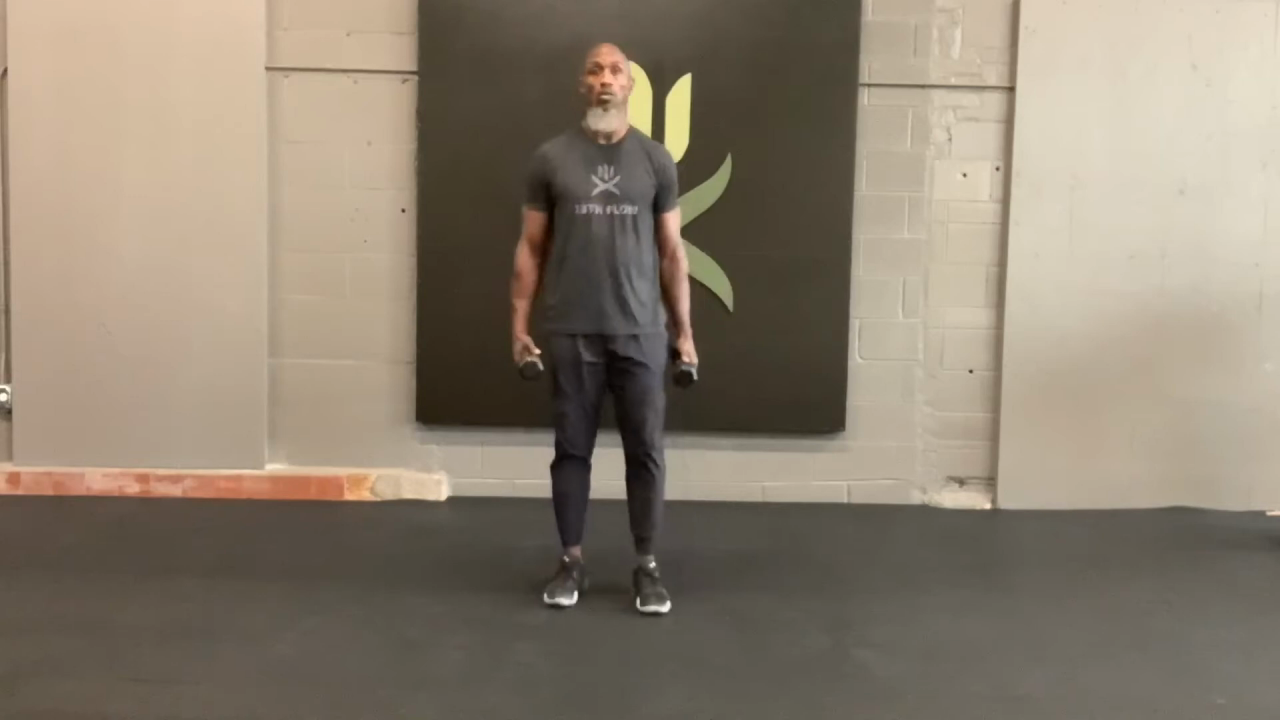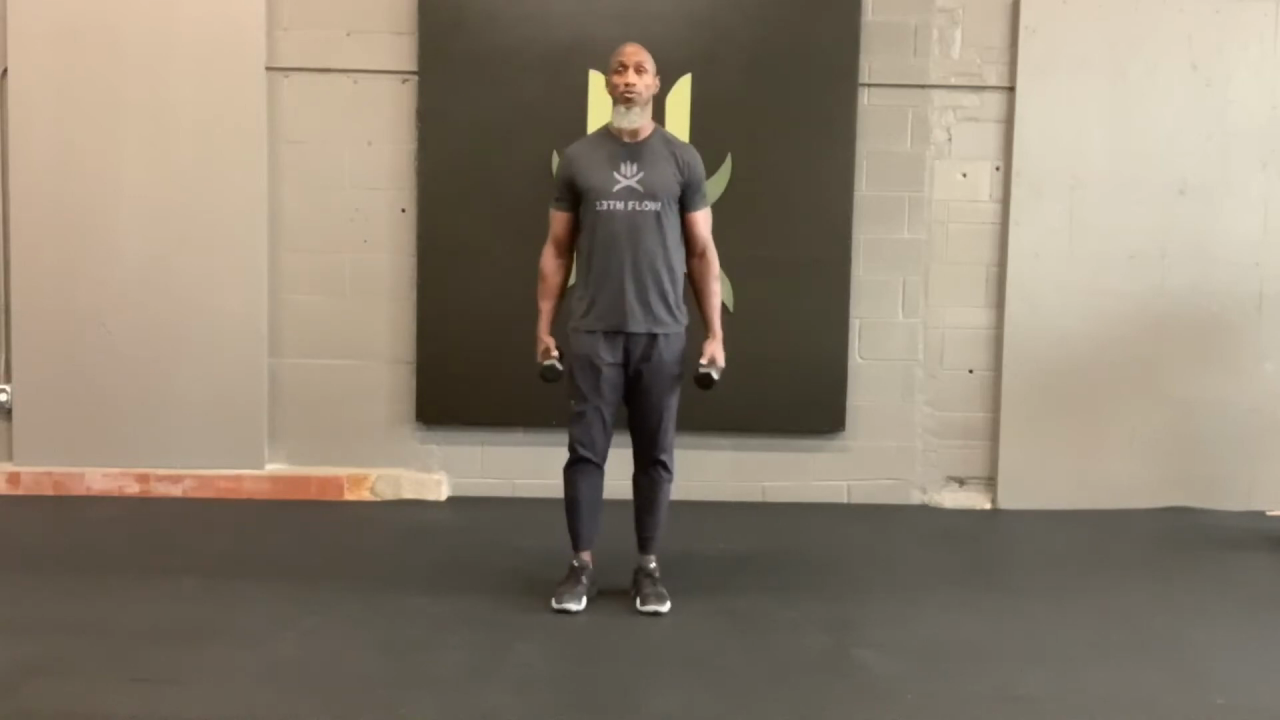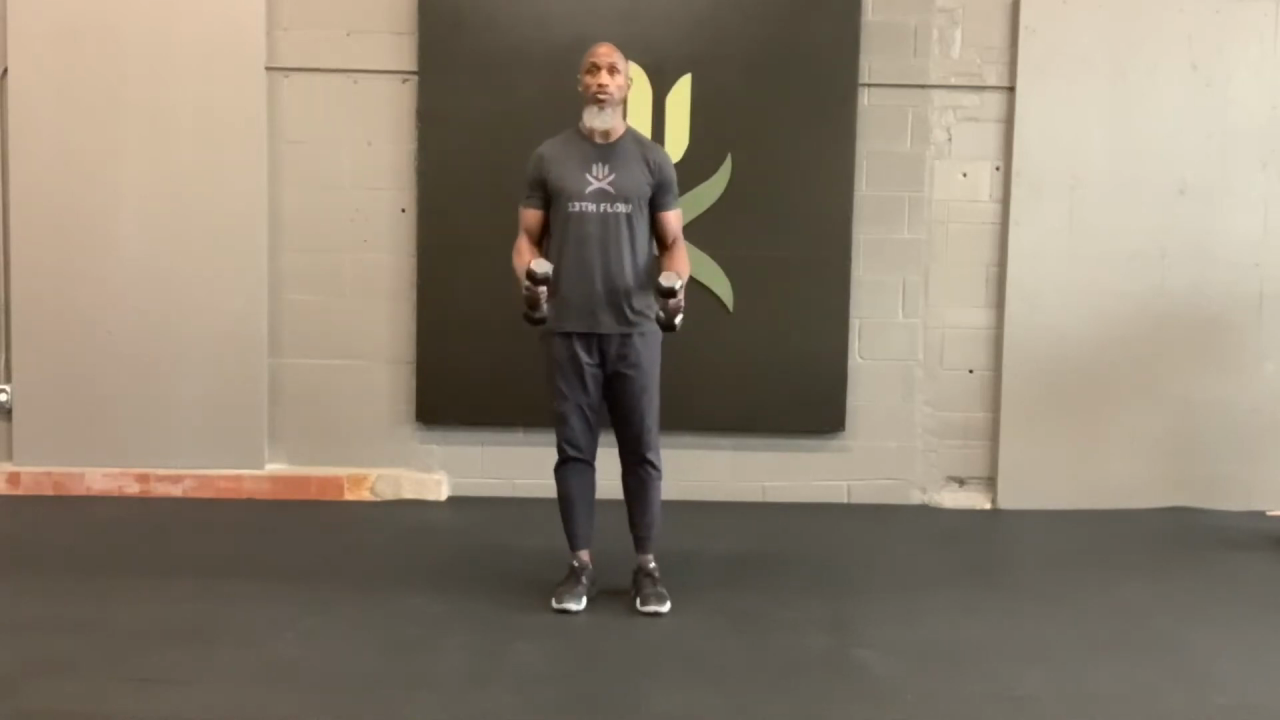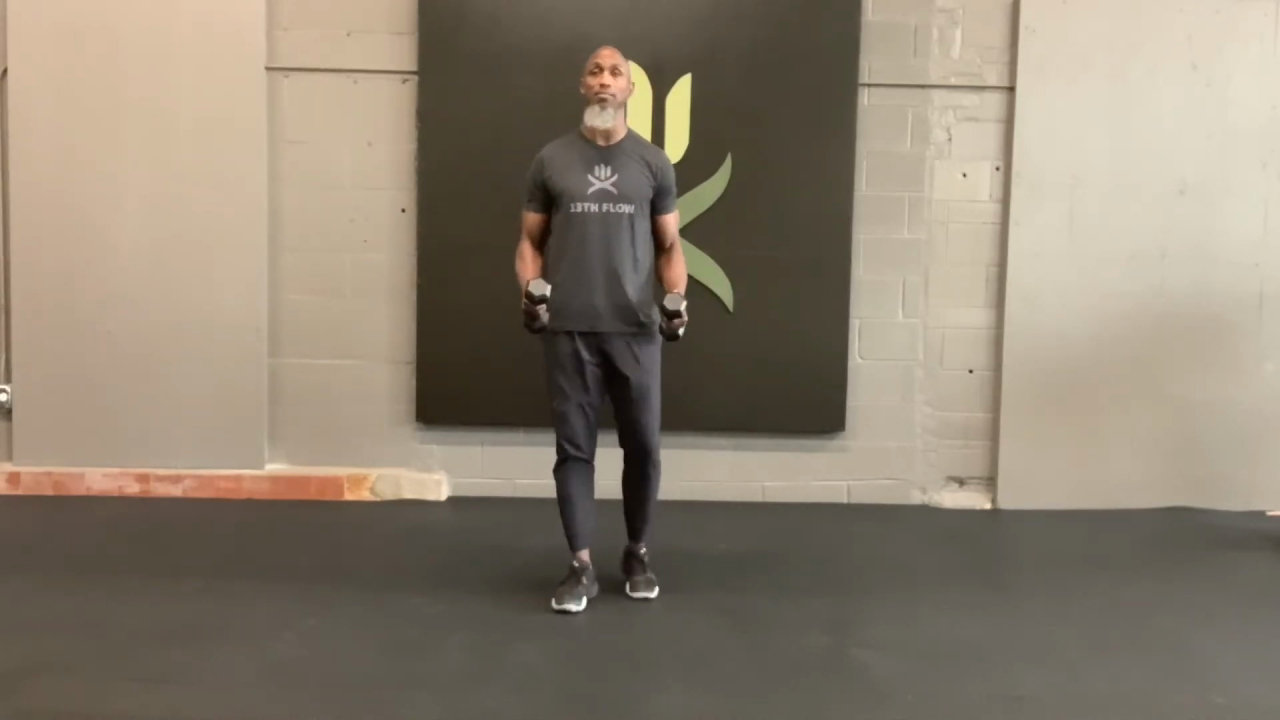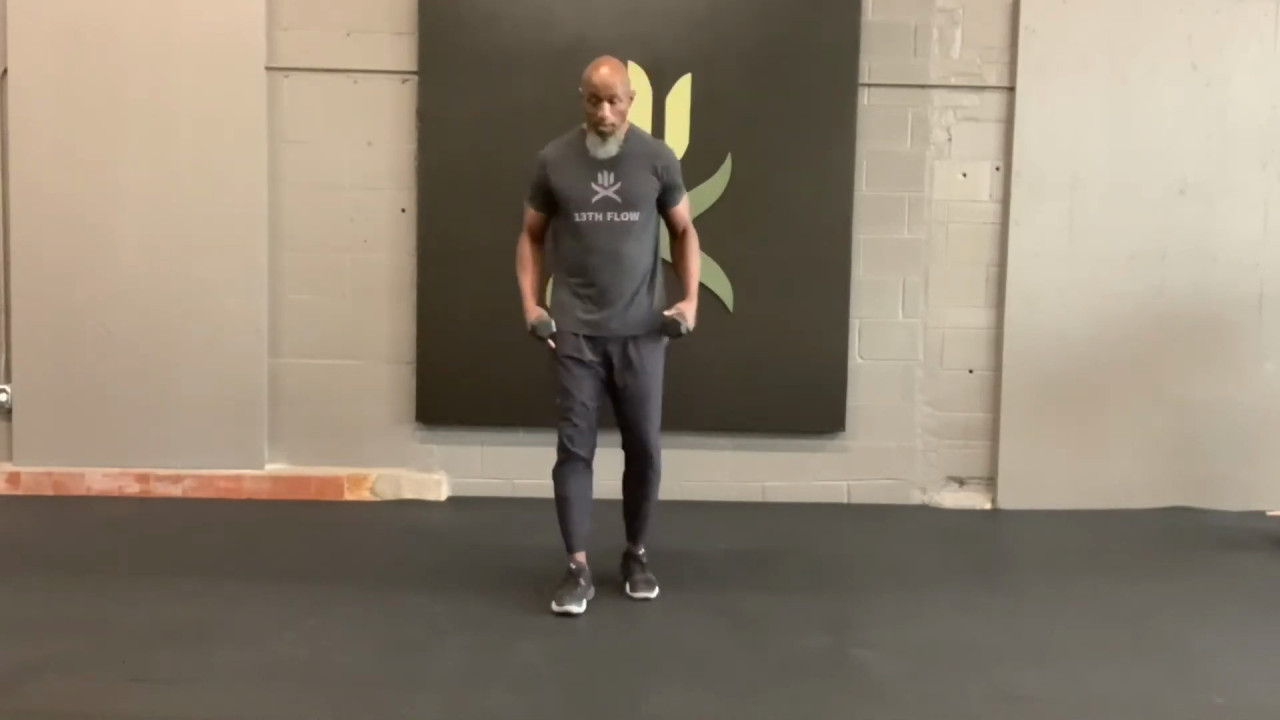
dt=1s
person 1, frame 1
left shoulder: (656, 160)
right shoulder: (551, 158)
left elbow: (671, 252)
right elbow: (532, 248)
left wrist: (684, 332)
right wrist: (520, 326)
left hip: (641, 332)
right hip: (572, 333)
left knee: (645, 450)
right knee: (571, 450)
left ankle: (646, 565)
right ankle: (572, 561)
person 1, frame 2
left shoulder: (682, 159)
right shoulder: (577, 158)
left elbow: (702, 251)
right elbow: (557, 250)
left wrist: (715, 333)
right wrist: (543, 326)
left hip: (661, 332)
right hip: (593, 331)
left knee: (655, 454)
right knee: (585, 451)
left ankle: (648, 566)
right ankle: (582, 565)
person 1, frame 3
left shoulder: (652, 159)
right shoulder: (549, 157)
left elbow: (672, 240)
right elbow: (528, 236)
left wrist: (676, 281)
right wrist: (528, 275)
left hip: (635, 328)
right hip: (569, 328)
left knee: (641, 450)
right knee: (574, 449)
left ankle: (646, 565)
right ankle: (580, 564)
person 1, frame 4
left shoulder: (653, 163)
right shoulder: (551, 160)
left elbow: (669, 245)
right elbow: (531, 240)
left wrist: (676, 295)
right wrist: (530, 287)
left hip: (635, 330)
right hip: (569, 329)
left knee: (643, 446)
right knee: (574, 449)
left ankle: (637, 551)
right ankle: (581, 565)
person 1, frame 5
left shoulder: (658, 159)
right shoulder: (553, 160)
left elbow: (683, 231)
right elbow: (531, 234)
left wrist: (690, 298)
right wrist: (529, 301)
left hip: (641, 329)
right hip: (575, 330)
left knee: (644, 448)
right knee: (574, 448)
left ankle: (636, 552)
right ankle: (577, 567)
